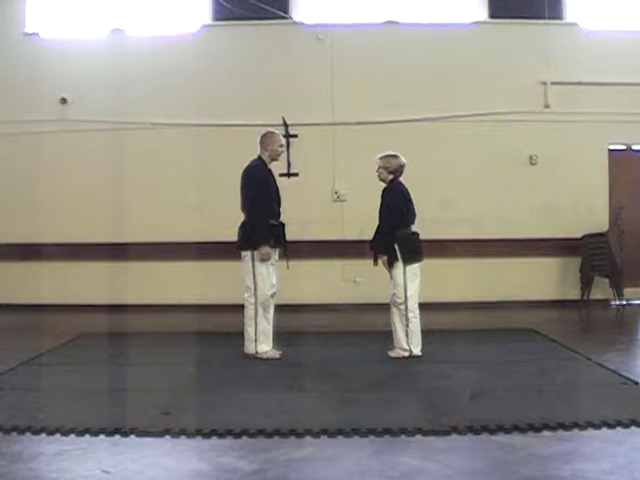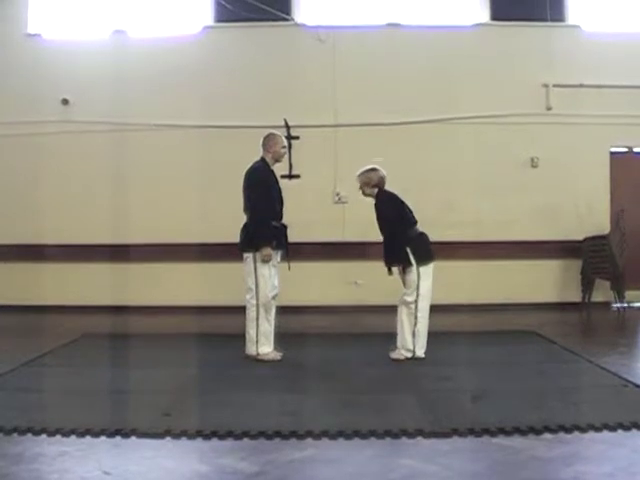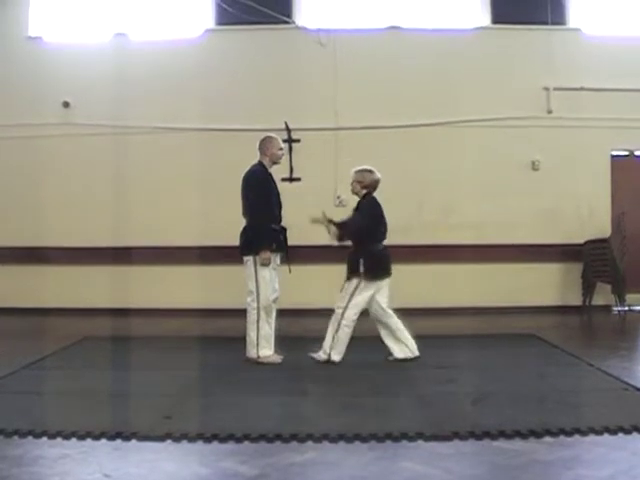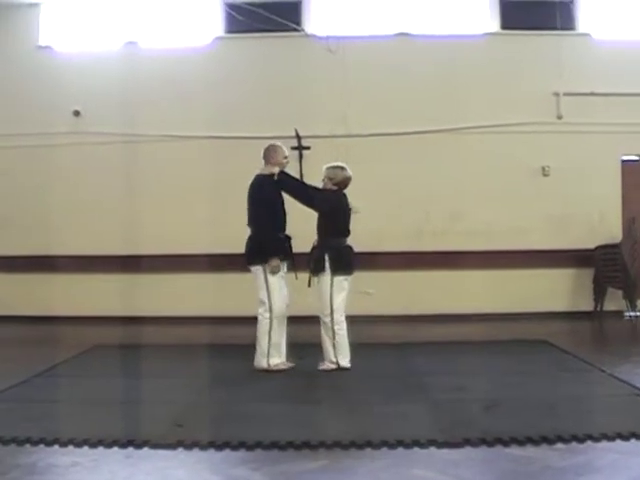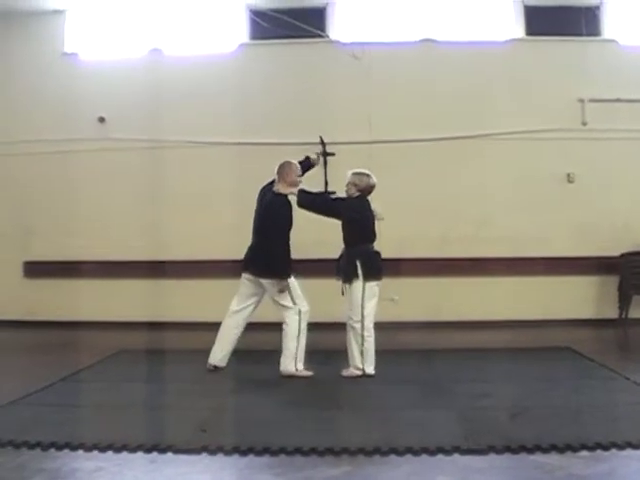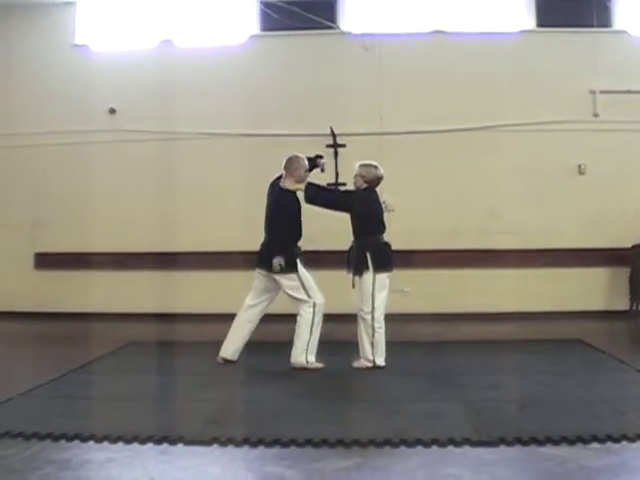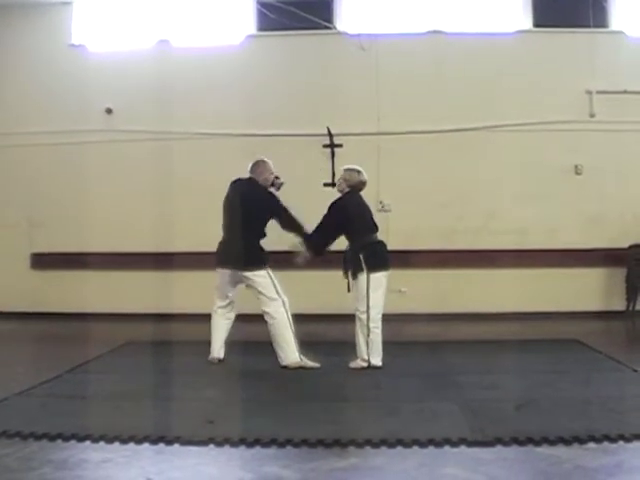
dt=0.7s
person 1, frame 1
left shoulder: (262, 170)
right shoulder: (255, 171)
right elbow: (254, 211)
right wrist: (263, 244)
left hip: (265, 241)
right hip: (257, 243)
left knee: (267, 292)
right knee: (258, 294)
left ankle: (262, 343)
right ankle: (256, 346)
person 1, frame 2
left shoulder: (265, 172)
right shoulder: (258, 172)
right elbow: (256, 212)
right wrist: (264, 244)
left hip: (267, 242)
right hip: (259, 244)
left knee: (268, 294)
right knee: (260, 295)
left ankle: (263, 345)
right ankle: (257, 348)
person 1, frame 3
left shoulder: (263, 175)
right shoulder: (256, 175)
right elbow: (255, 216)
right wrist: (263, 248)
left hip: (268, 245)
right hip: (259, 247)
left knee: (269, 298)
right knee: (260, 299)
left ankle: (264, 348)
right ankle: (258, 351)
person 1, frame 4
left shoulder: (268, 183)
right shoulder: (263, 184)
right elbow: (262, 224)
right wrist: (272, 256)
left hip: (271, 252)
right hip: (265, 255)
left knee: (279, 306)
right knee: (273, 307)
left ankle: (277, 356)
right ankle: (265, 360)
person 1, frame 5
left shoulder: (268, 190)
right shoulder: (281, 204)
left elbow: (290, 169)
right elbow: (281, 243)
left wrist: (308, 163)
right wrist: (284, 275)
left hip: (253, 263)
right hip: (270, 266)
left knee: (238, 310)
right knee: (297, 310)
left ankle: (216, 359)
right ankle: (291, 365)
person 1, frame 6
left shoulder: (277, 184)
right shoulder: (288, 200)
left elbow: (297, 165)
right elbow: (280, 231)
left wrist: (315, 161)
right wrist: (279, 255)
left hip: (267, 257)
right hip: (283, 259)
left knee: (253, 305)
right knee: (313, 302)
left ankle: (227, 353)
right ankle: (302, 358)
person 1, frame 7
left shoulder: (234, 187)
right shoulder: (263, 195)
right elbow: (285, 217)
left wrist: (269, 186)
right wrist: (305, 236)
left hip: (226, 256)
right hip: (250, 257)
left knee: (222, 305)
right knee: (276, 305)
left ankle: (216, 352)
right ankle: (292, 357)
person 2, frame 1
left shoulder: (392, 190)
right shoulder: (398, 189)
left elbow: (388, 224)
left wrist: (382, 251)
right wrist: (386, 250)
left hip: (403, 252)
right hip: (405, 250)
left knee: (404, 300)
right knee: (399, 299)
left ankle: (410, 347)
right ankle: (405, 346)
person 2, frame 2
left shoulder: (385, 201)
right shoulder: (386, 199)
left elbow: (393, 234)
left wrist: (395, 262)
right wrist: (397, 261)
left hip: (416, 256)
right hip: (416, 253)
left knee: (415, 302)
right knee: (409, 301)
left ankle: (414, 349)
right ankle: (407, 347)
person 2, frame 3
left shoulder: (368, 205)
right shoulder: (369, 204)
left elbow: (356, 226)
right elbow: (356, 226)
left wrist: (336, 229)
right wrist: (330, 223)
left hip: (368, 266)
right hip: (376, 264)
left knee: (344, 309)
right knee: (380, 310)
left ankle: (330, 354)
right ankle: (407, 349)
person 2, frame 4
left shoulder: (334, 200)
right shoulder: (335, 200)
left elbow: (305, 193)
right elbow: (310, 193)
left wrist: (278, 175)
right wrist: (279, 176)
left hip: (334, 261)
right hip: (336, 260)
left knee: (332, 313)
right knee: (332, 312)
left ankle: (340, 360)
right ankle: (336, 358)
person 2, frame 5
left shoulder: (357, 206)
right shoulder: (357, 206)
left elbow: (327, 204)
right elbow: (330, 203)
left wrist: (296, 193)
right wrist: (299, 192)
left hip: (363, 267)
right hip: (359, 266)
left knee: (361, 319)
right knee: (355, 319)
left ankle: (364, 366)
right ankle: (359, 365)
person 2, frame 6
left shoulder: (364, 199)
right shoulder: (365, 199)
left elbow: (333, 199)
right elbow: (336, 196)
left wrist: (302, 187)
right wrist: (304, 187)
left hip: (373, 260)
right hip: (369, 258)
left knee: (371, 311)
right knee: (366, 311)
left ankle: (375, 358)
right ankle: (370, 356)
person 2, frame 7
left shoulder: (343, 204)
right shoulder: (353, 202)
left elbow: (326, 229)
right elbow: (333, 231)
left wrist: (308, 250)
right wrist: (313, 248)
left hip: (368, 260)
right hip: (371, 258)
left knee: (368, 312)
right knee: (365, 311)
left ankle: (372, 358)
right ankle: (367, 356)
